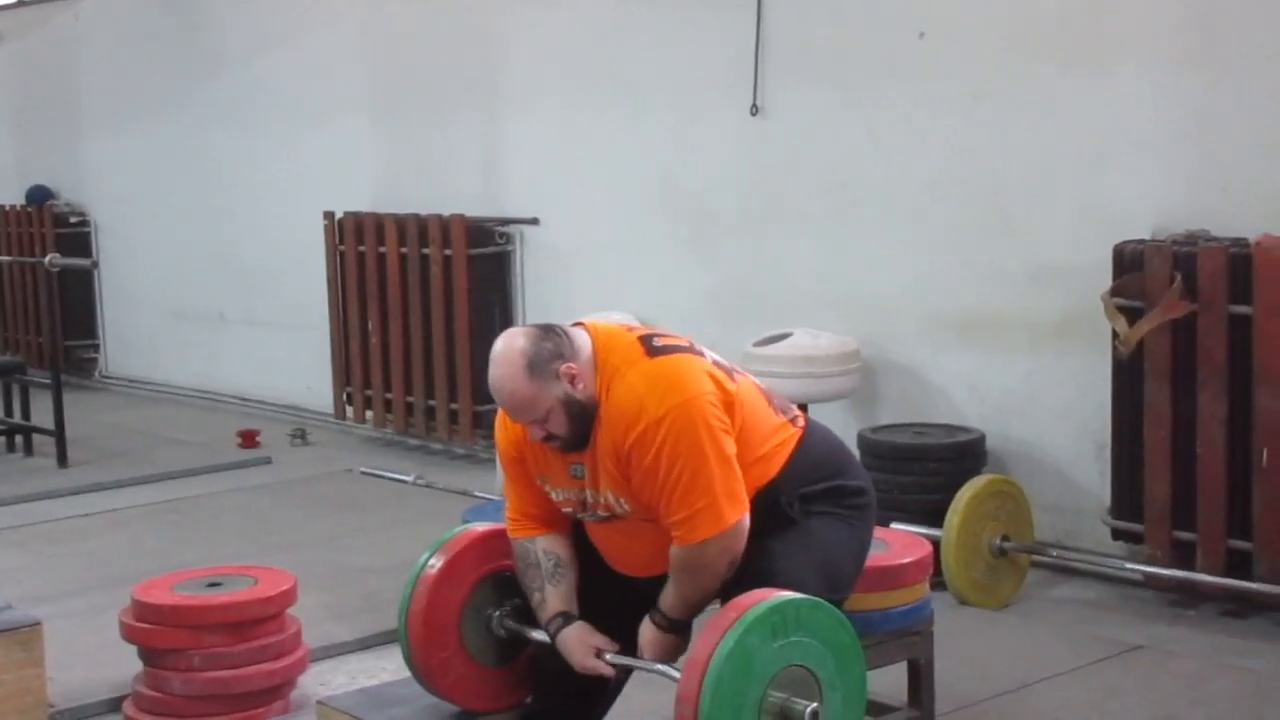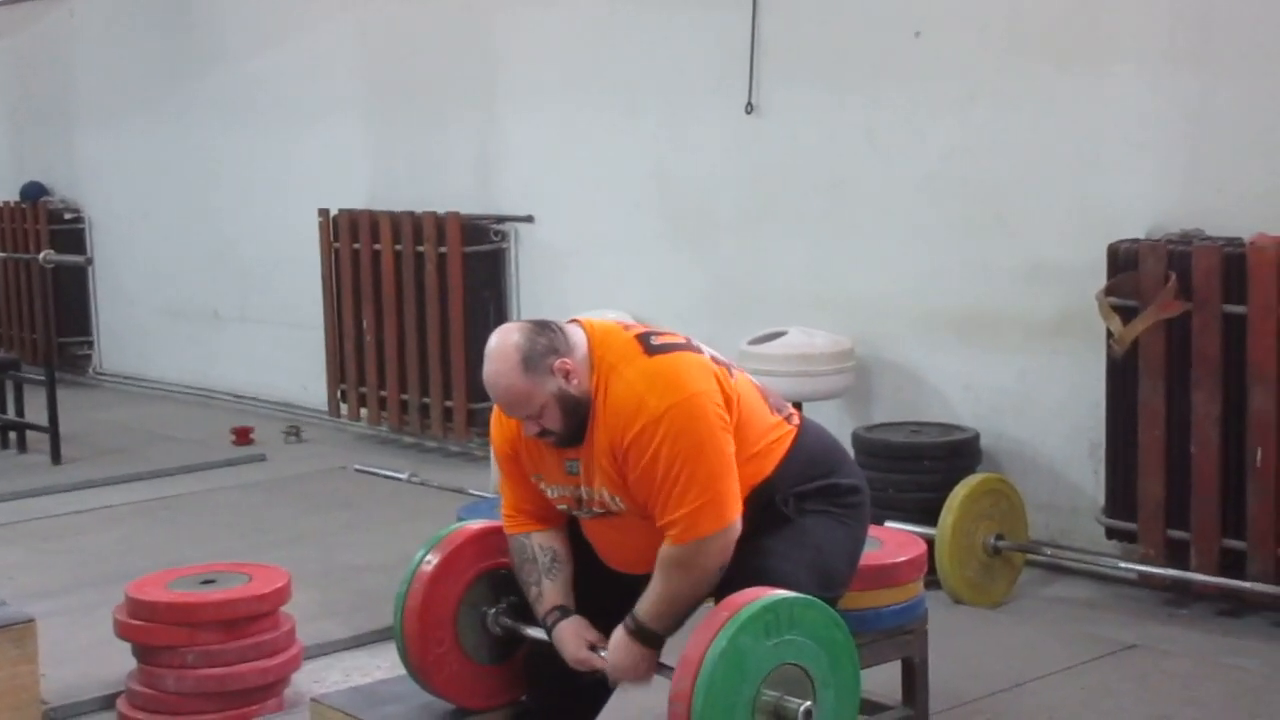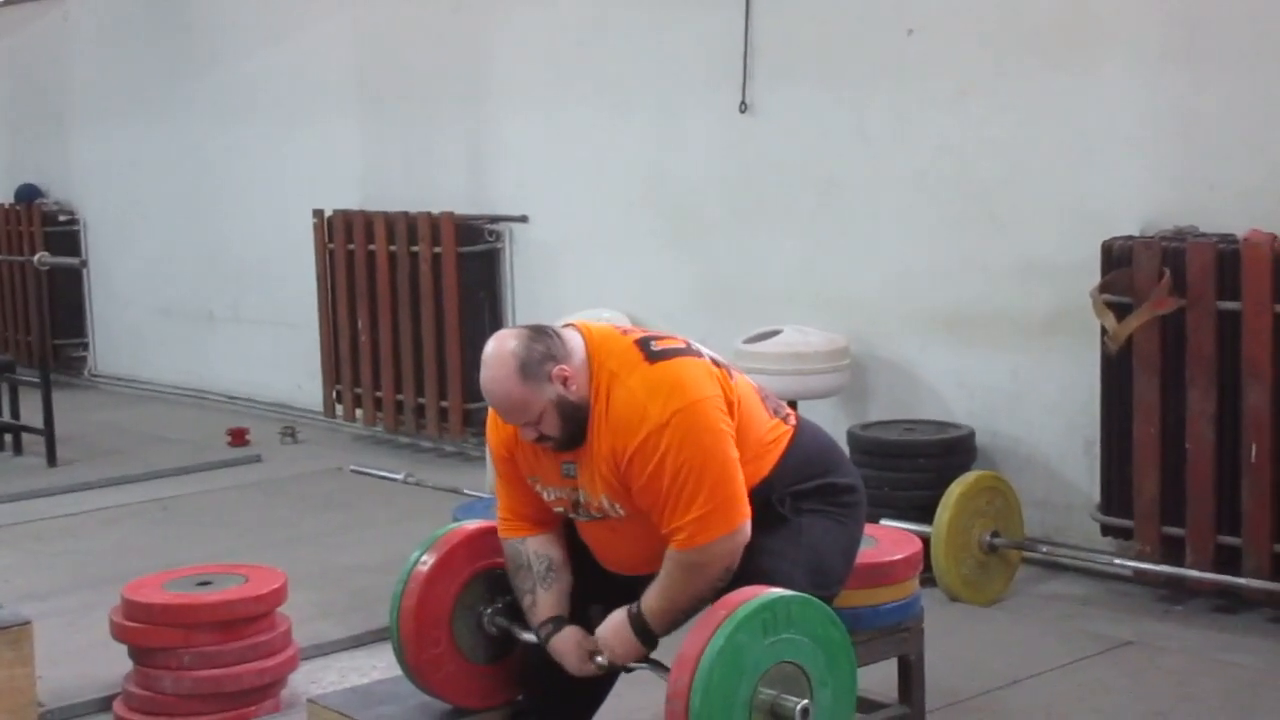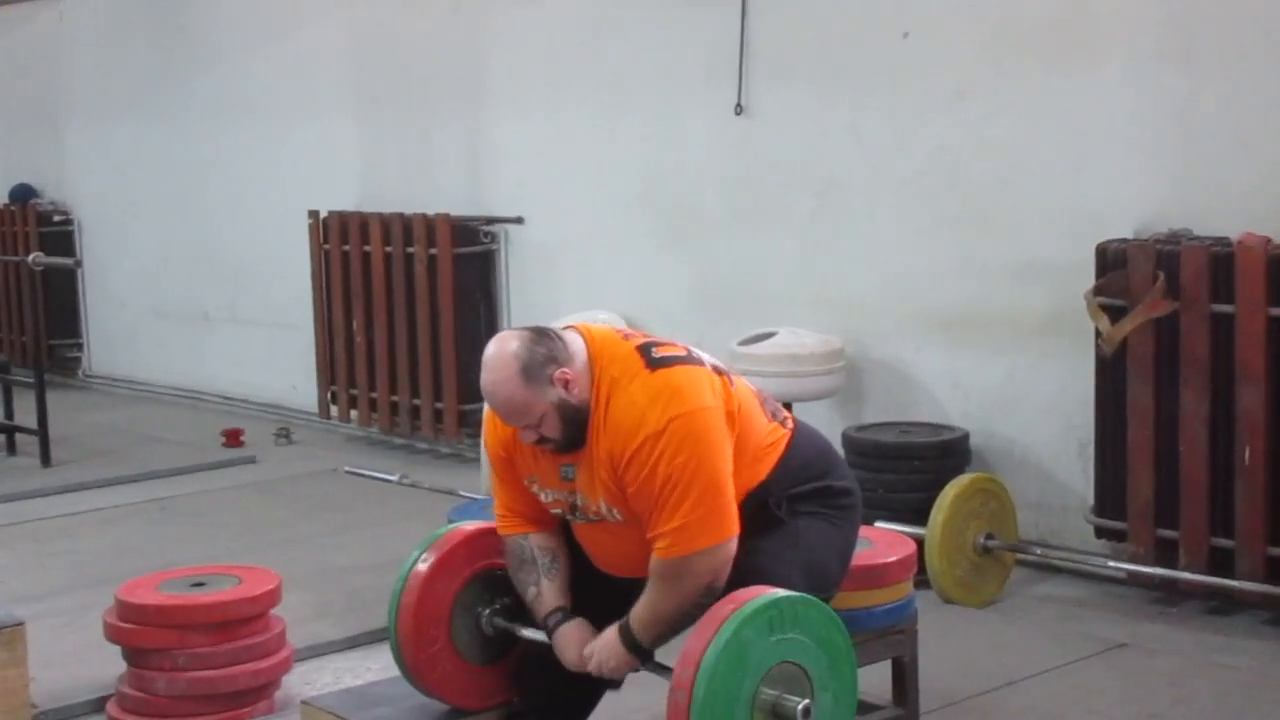
dt=0.4s
person 1, frame 1
left shoulder: (662, 391)
right shoulder: (526, 404)
left elbow: (715, 538)
right elbow: (536, 525)
left wrist: (668, 620)
right wrist: (563, 623)
person 1, frame 2
left shoulder: (660, 389)
right shoulder: (521, 401)
left elbow: (705, 539)
right elbow: (532, 520)
left wrist: (640, 633)
right wrist: (558, 616)
person 1, frame 3
left shoulder: (661, 393)
right shoulder: (519, 402)
left elbow: (713, 544)
right elbow: (529, 526)
left wrist: (640, 626)
right wrist: (553, 626)
person 1, frame 4
left shoulder: (660, 399)
right shoulder: (517, 405)
left elbow: (701, 560)
right elbow: (525, 522)
left wrist: (631, 639)
right wrist: (558, 619)
